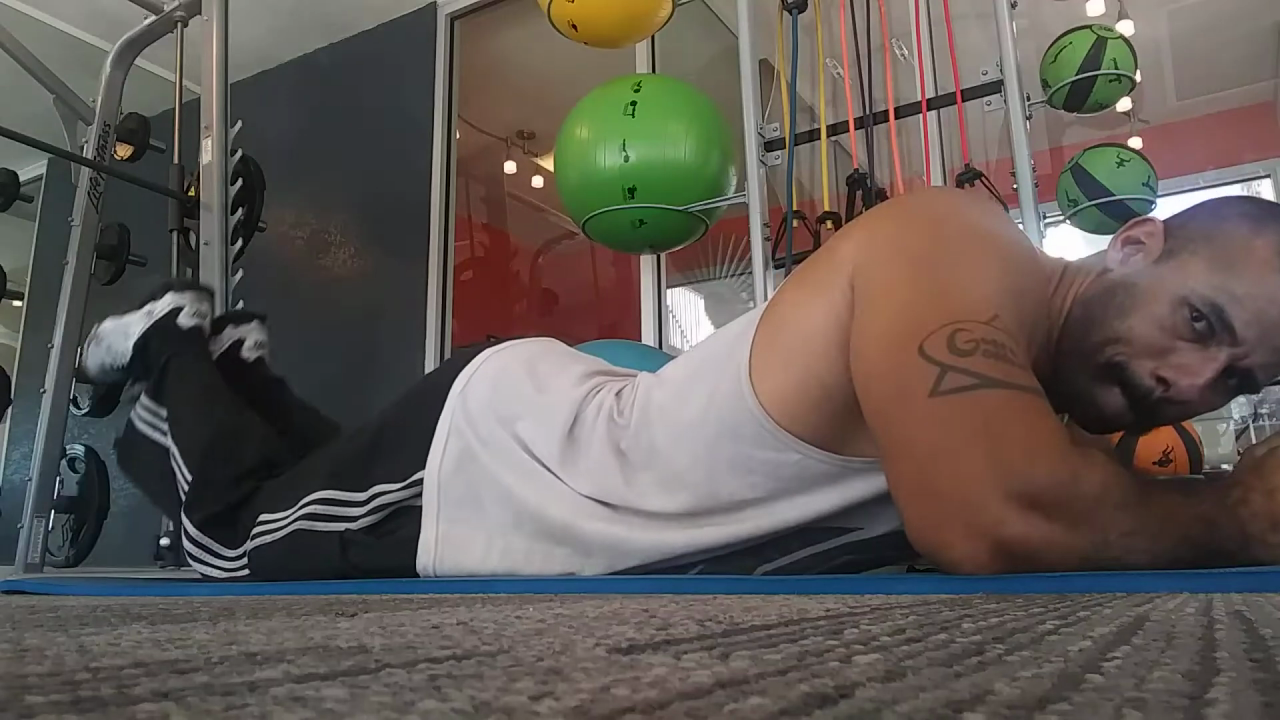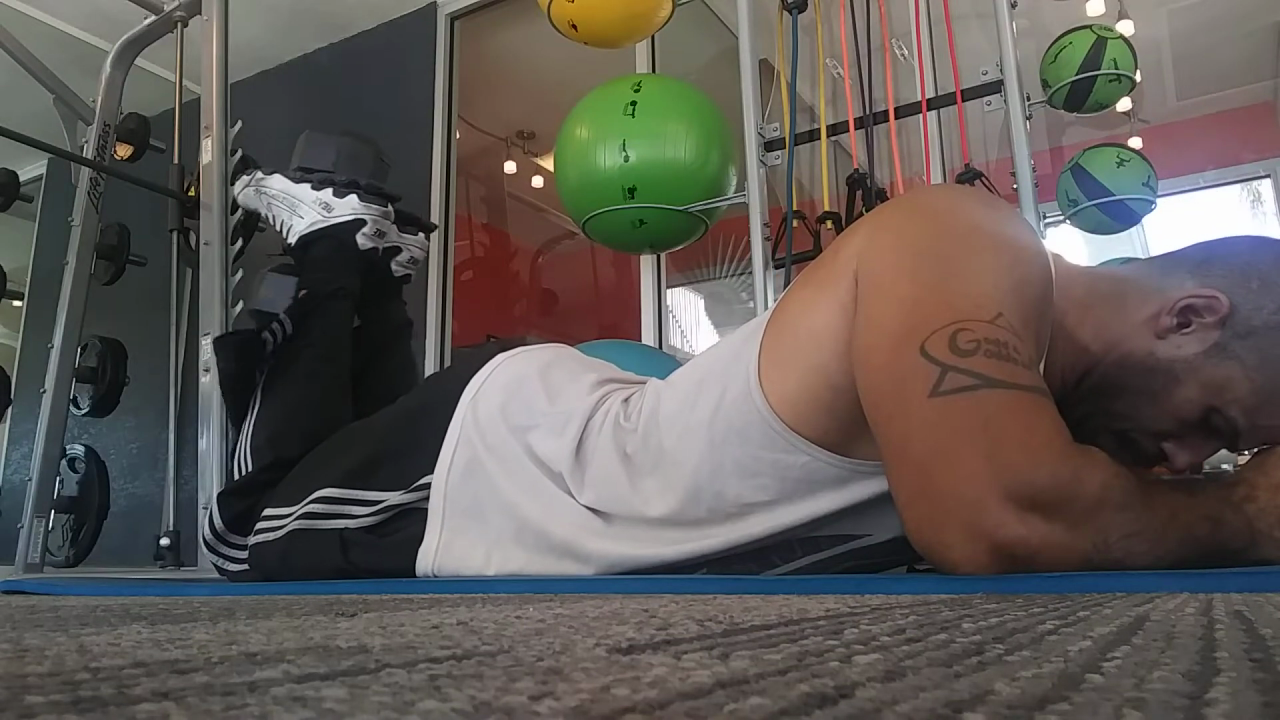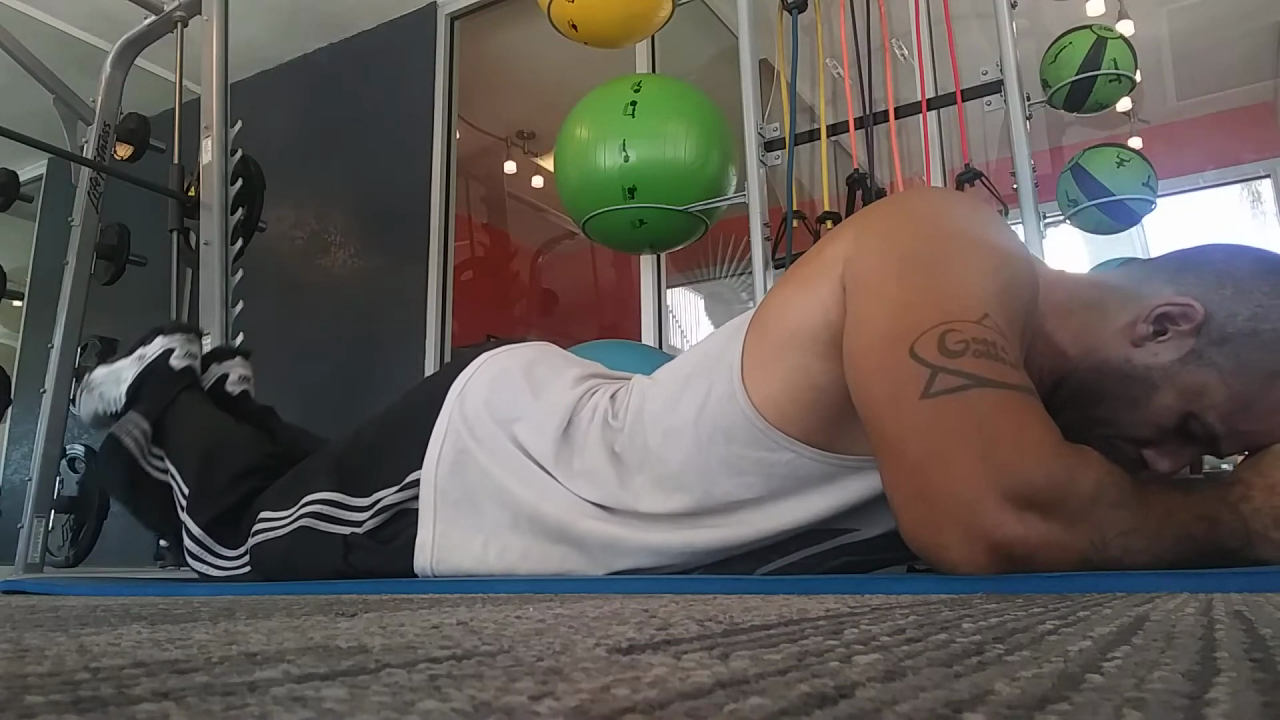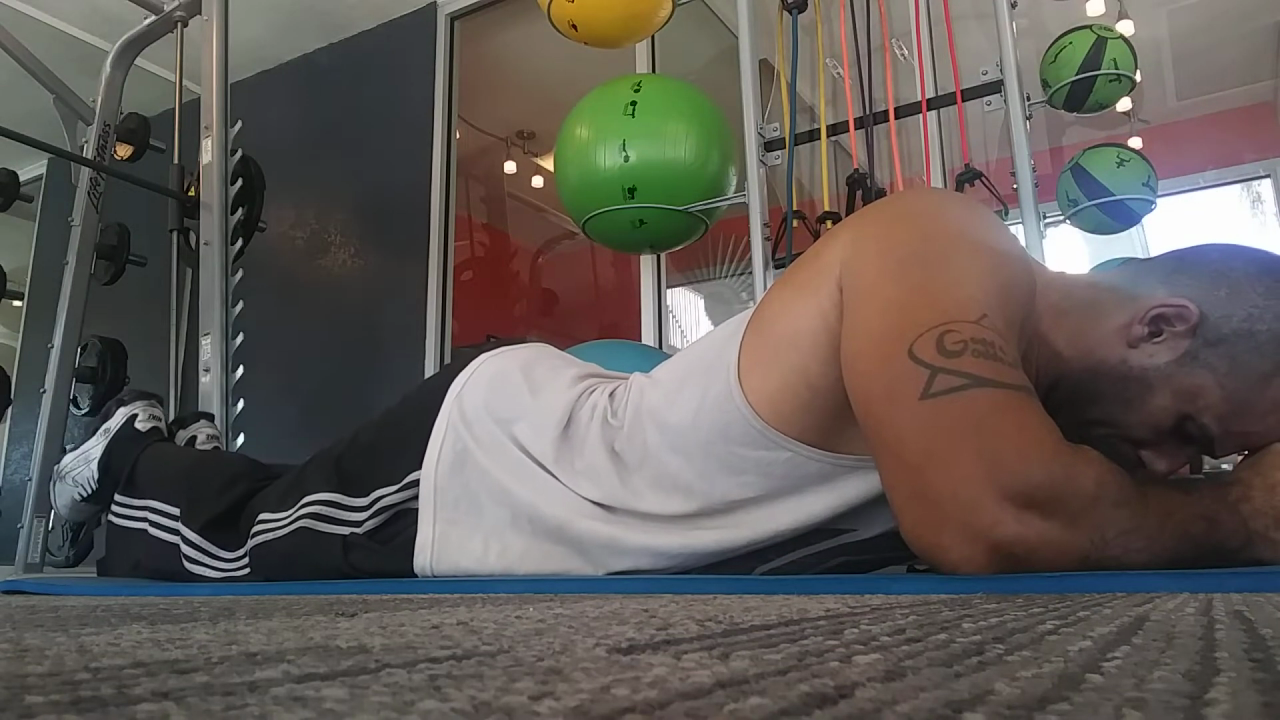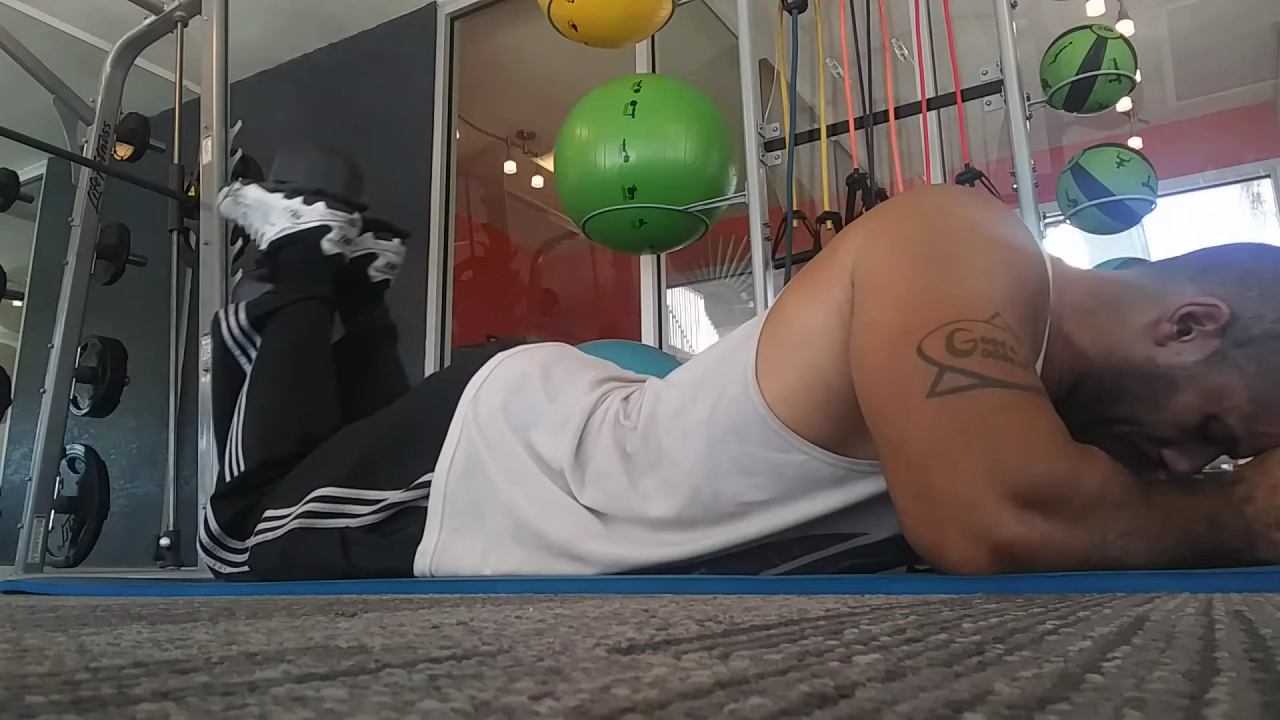
dt=1s
person 1, frame 1
left shoulder: (1029, 394)
right shoulder: (959, 246)
right elbow: (993, 519)
left hip: (551, 430)
right hip: (469, 456)
right knee: (232, 534)
left ankle: (226, 357)
right ankle: (179, 343)
person 1, frame 2
left shoulder: (1035, 377)
right shoulder: (963, 246)
right elbow: (999, 522)
left hip: (564, 432)
right hip: (480, 459)
right knee: (251, 533)
left ankle: (364, 273)
right ankle: (341, 253)
person 1, frame 3
left shoulder: (1007, 368)
right shoulder: (945, 248)
right elbow: (993, 520)
left hip: (552, 433)
right hip: (470, 458)
right knee: (237, 542)
left ankle: (205, 397)
right ankle: (168, 396)
person 1, frame 4
left shoulder: (1006, 369)
right shoulder: (942, 250)
right elbow: (991, 520)
left hip: (546, 434)
right hip: (463, 463)
right knee: (229, 551)
left ankle: (170, 450)
right ankle: (140, 454)
person 1, frame 5
left shoulder: (1035, 371)
right shoulder: (960, 249)
right elbow: (997, 519)
left hip: (570, 428)
right hip: (479, 458)
right knee: (251, 536)
left ankle: (345, 276)
right ankle: (312, 264)
